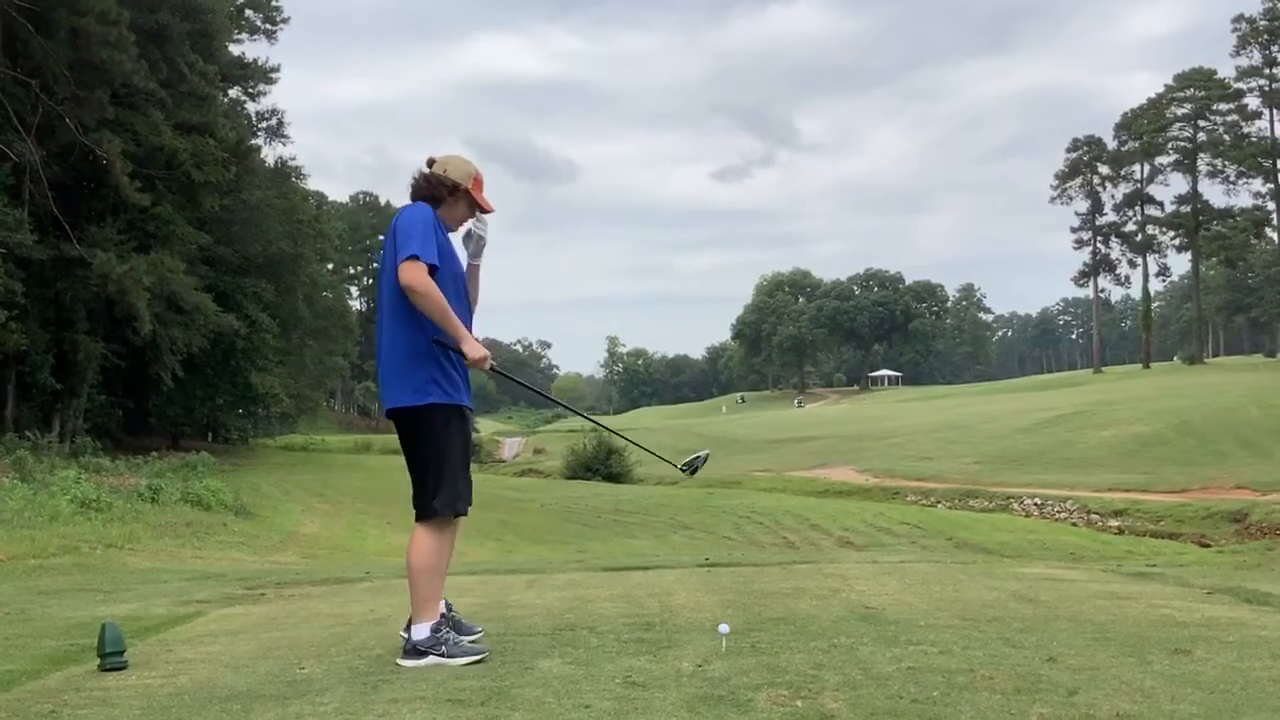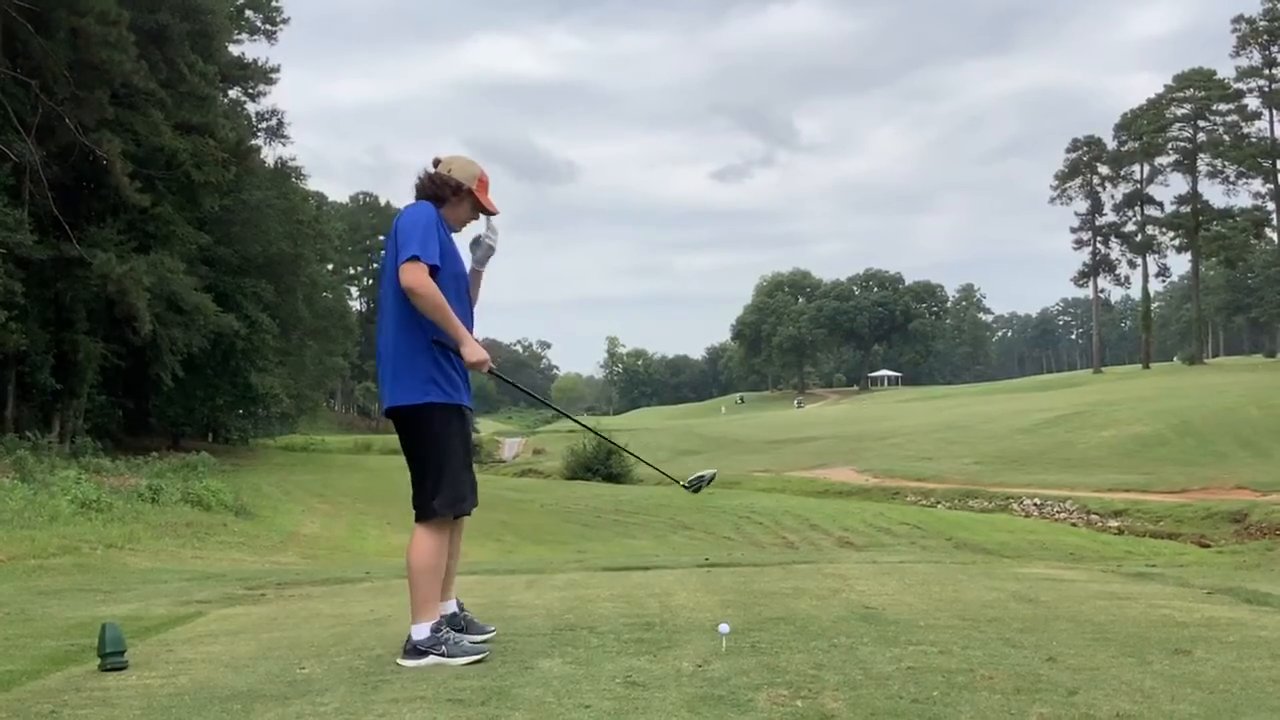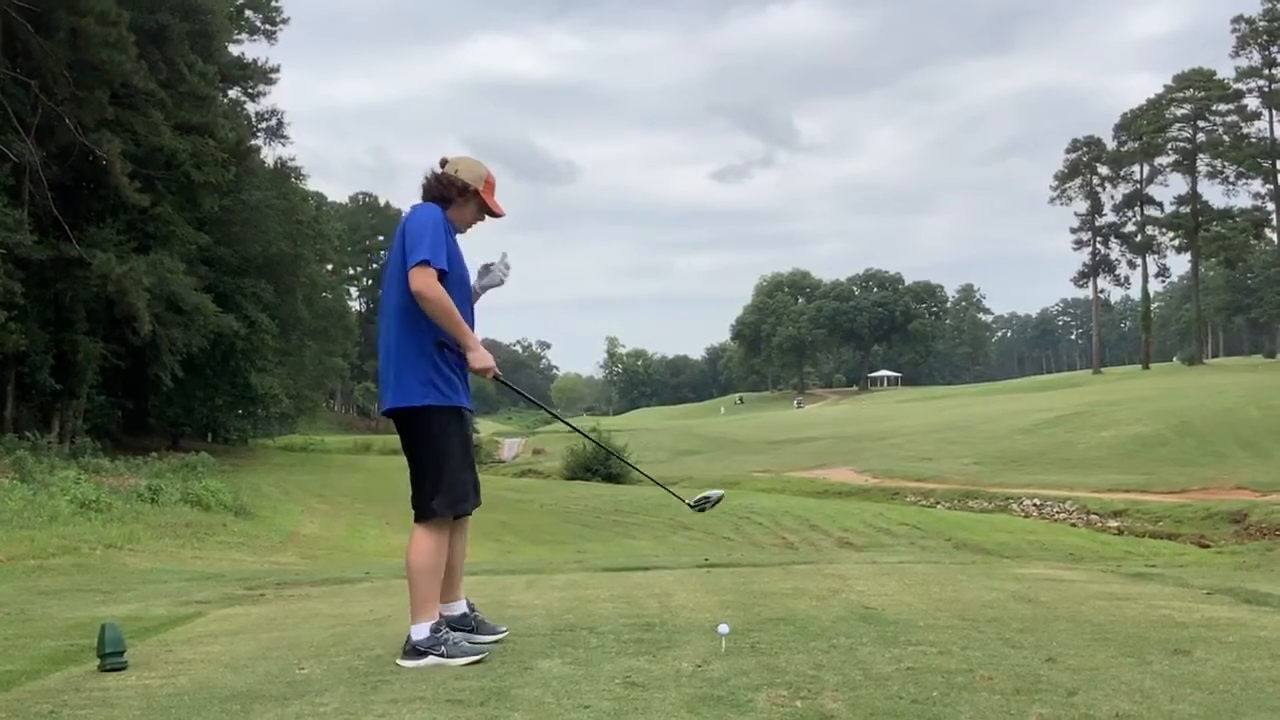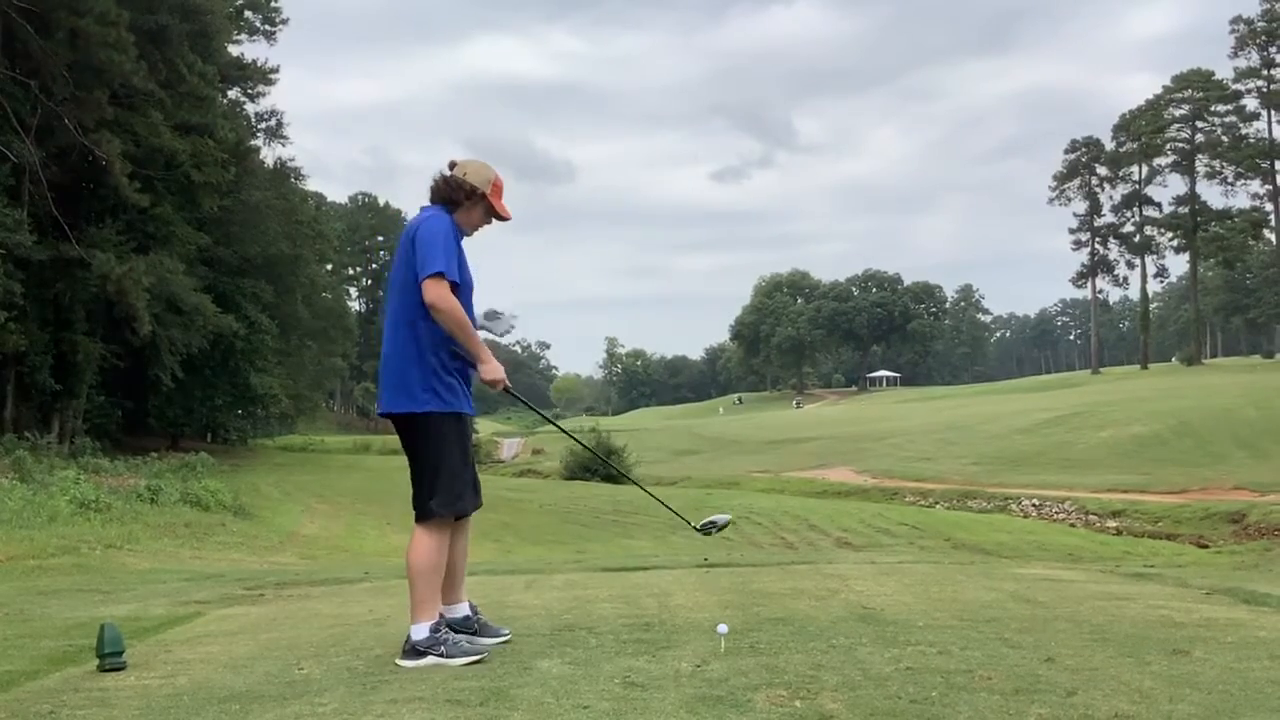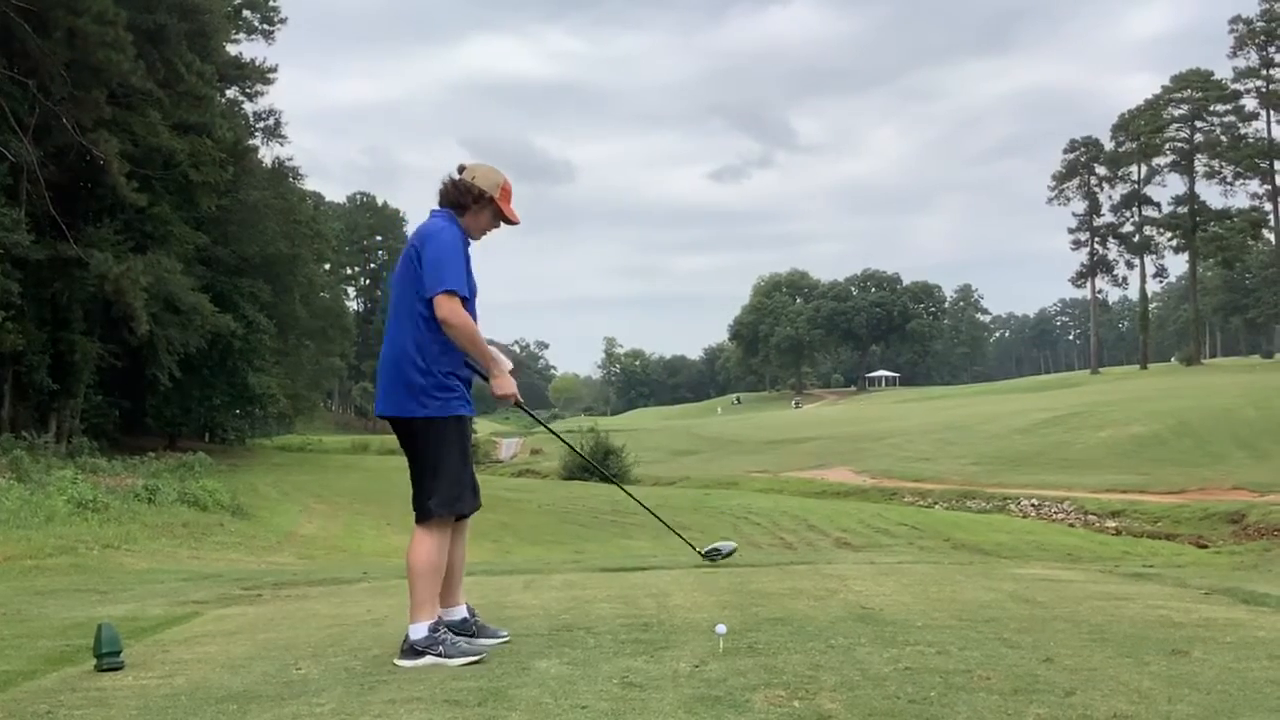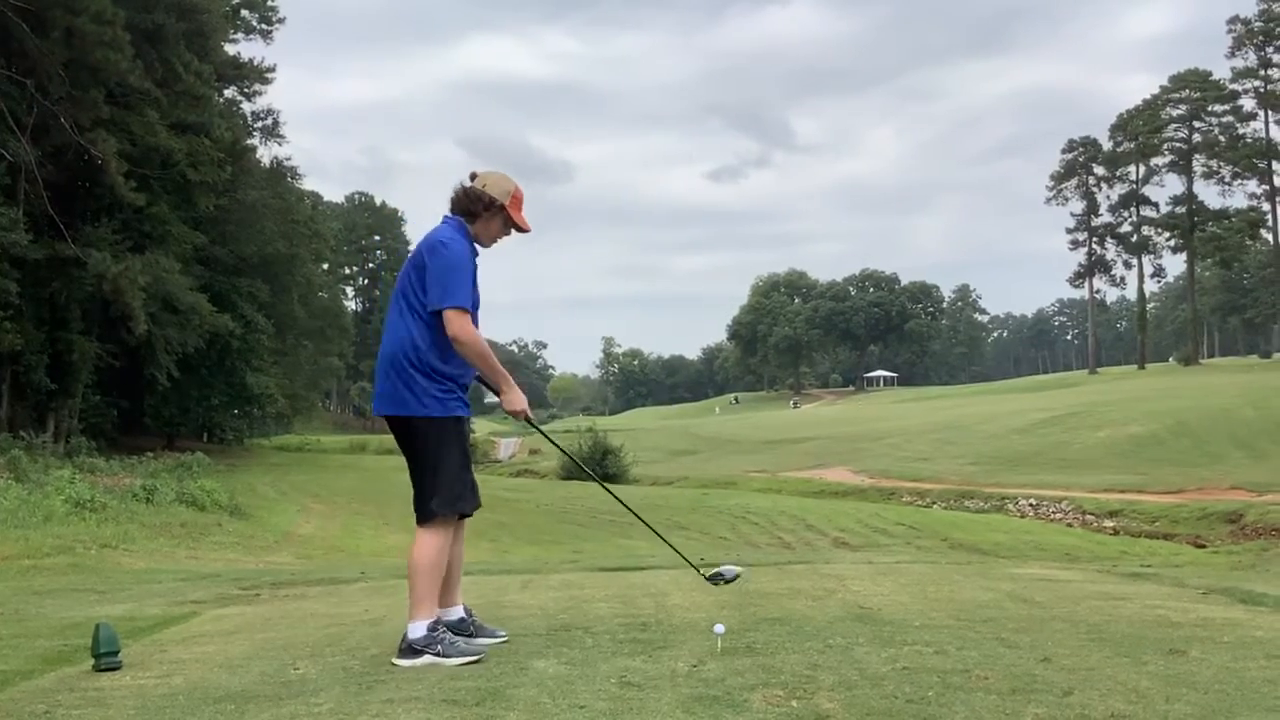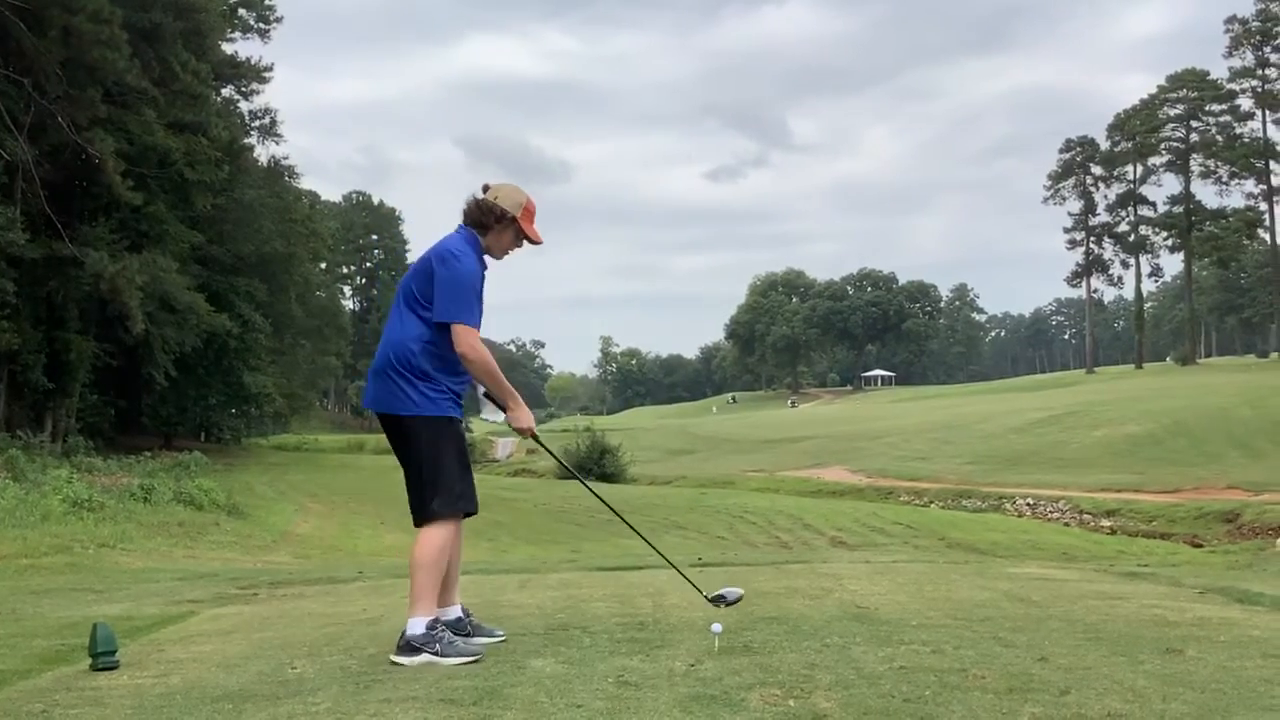
dt=0.1s
person 1, frame 1
left shoulder: (428, 232)
right shoulder: (416, 216)
left elbow: (460, 306)
right elbow: (414, 279)
left wrist: (474, 259)
right wrist: (466, 340)
left hip: (437, 385)
right hip: (426, 386)
left knee: (447, 506)
right knee: (436, 510)
left ankle: (433, 610)
right ankle: (423, 636)
person 1, frame 2
left shoulder: (430, 232)
right shoulder: (419, 215)
left elbow: (457, 305)
right elbow: (414, 280)
left wrist: (477, 265)
right wrist: (466, 341)
left hip: (438, 385)
right hip: (425, 386)
left knee: (454, 503)
right knee: (437, 510)
left ankle: (443, 609)
right ankle: (423, 636)
person 1, frame 3
left shoulder: (432, 228)
right shoulder: (426, 217)
right elbow: (423, 286)
left wrist: (480, 286)
right wrist: (472, 348)
left hip: (439, 387)
right hip: (427, 388)
left knee: (457, 505)
right knee: (437, 511)
left ankle: (453, 610)
right ankle: (423, 636)
person 1, frame 4
left shoulder: (435, 230)
right shoulder: (435, 225)
right elbow: (437, 298)
left wrist: (476, 327)
right wrist: (483, 356)
left hip: (435, 388)
right hip: (428, 390)
left knee: (459, 505)
right knee: (437, 511)
left ankle: (456, 613)
right ankle: (423, 636)
person 1, frame 5
left shoulder: (440, 235)
right shoulder: (442, 233)
right elbow: (448, 313)
left wrist: (484, 354)
right wrist: (494, 370)
left hip: (435, 390)
right hip: (428, 393)
left knee: (459, 508)
right knee: (437, 512)
left ankle: (453, 615)
right ankle: (422, 636)
person 1, frame 6
left shoulder: (452, 245)
right shoulder: (450, 246)
right elbow: (459, 331)
left wrist: (489, 376)
right wrist: (508, 386)
left hip: (425, 392)
right hip: (422, 394)
left knee: (456, 507)
right knee: (439, 512)
left ankle: (451, 615)
right ankle: (420, 635)
person 1, frame 7
left shoulder: (458, 254)
right shoulder: (459, 258)
right elbow: (467, 347)
left wrist: (490, 390)
right wrist: (514, 403)
left hip: (422, 393)
right hip: (416, 395)
left knee: (453, 508)
right knee: (441, 511)
left ankle: (448, 615)
right ankle: (419, 633)
